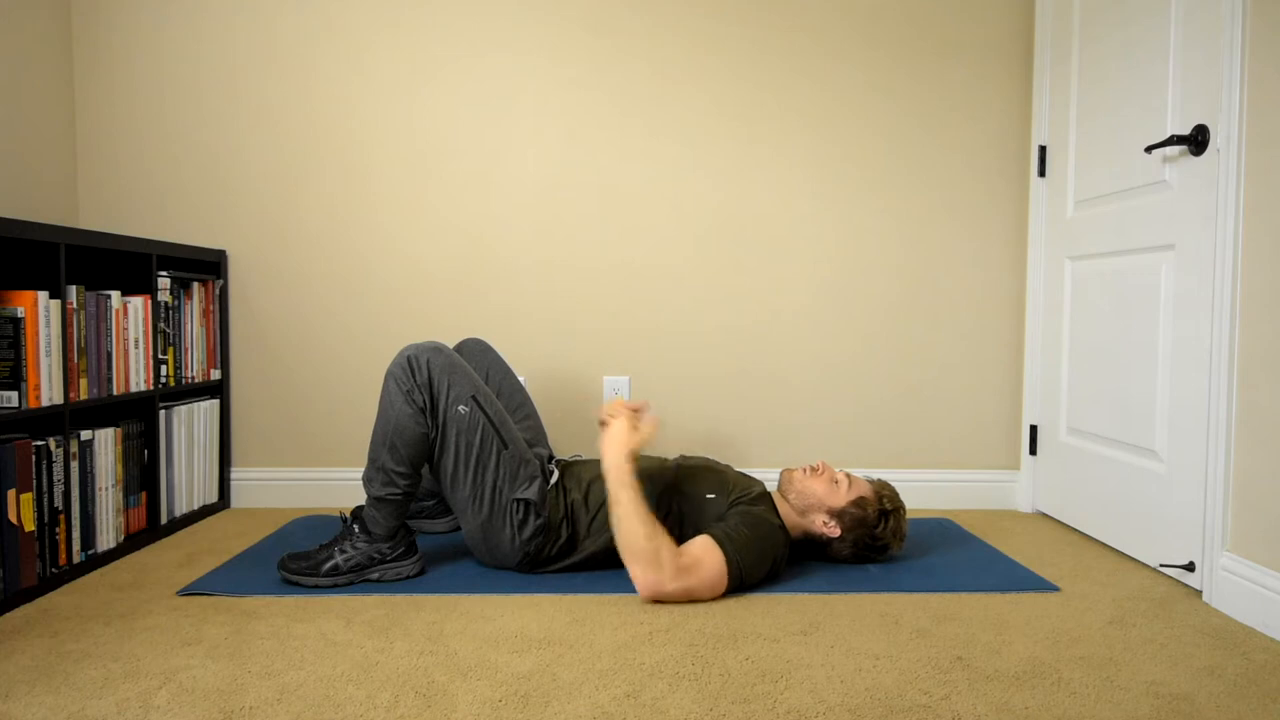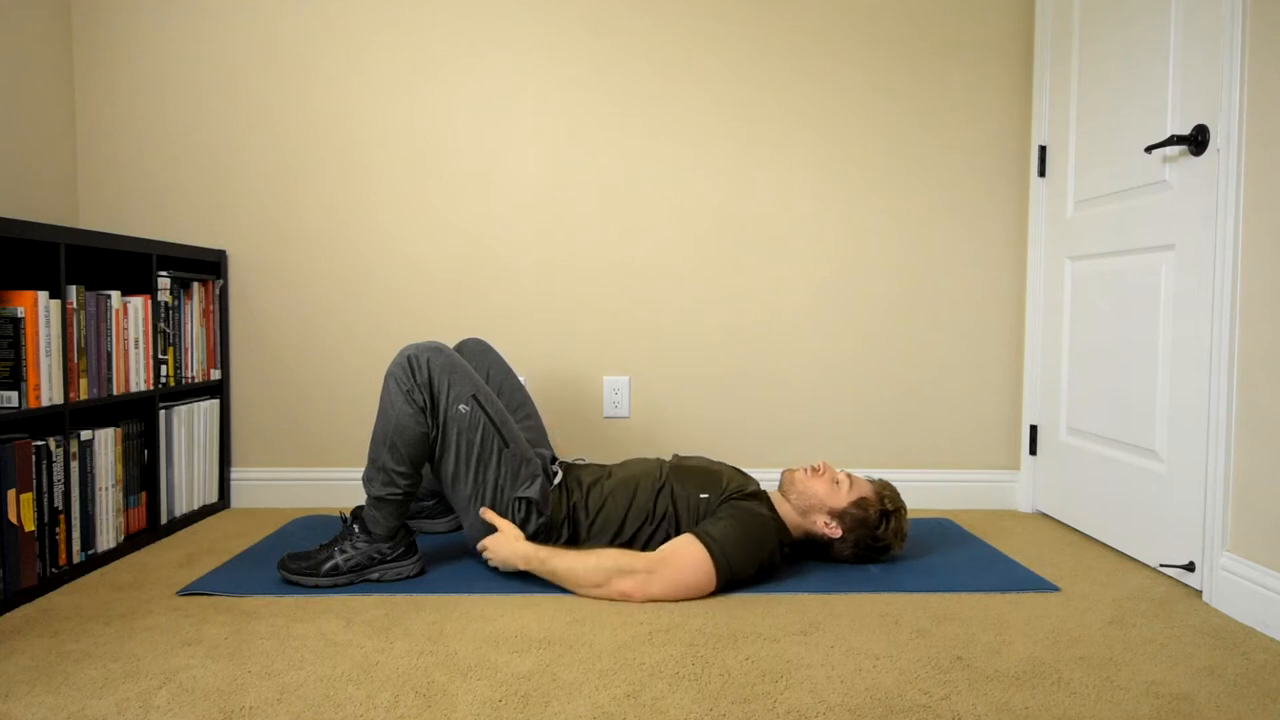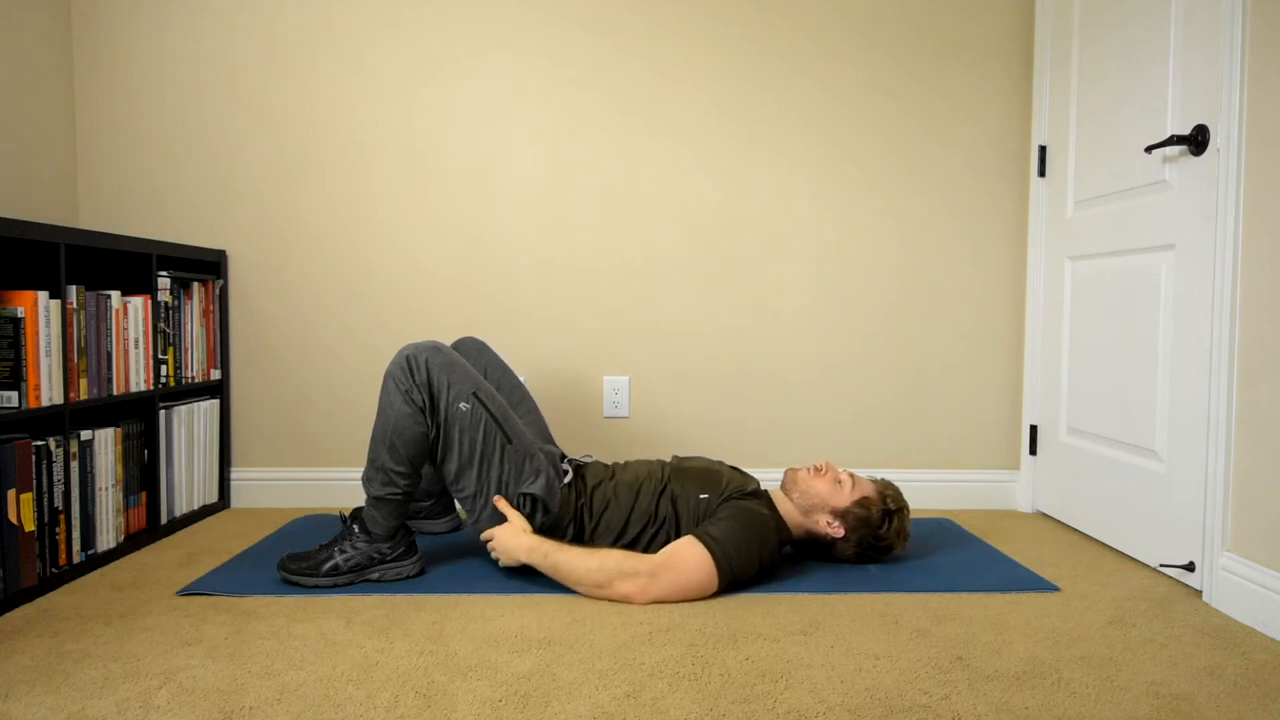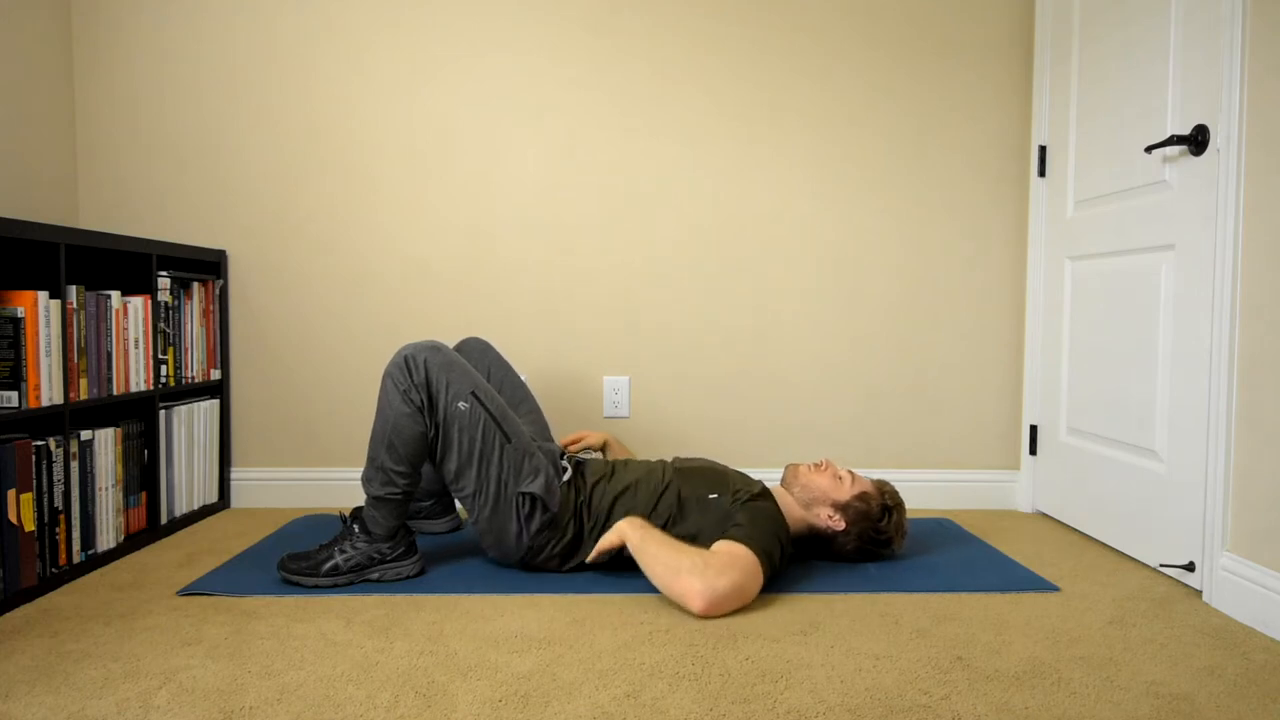
dt=1s
person 1, frame 1
left shoulder: (760, 538)
right shoulder: (754, 504)
left elbow: (659, 577)
left wrist: (618, 459)
right wrist: (626, 446)
left hip: (526, 520)
right hip: (554, 485)
left knee: (422, 364)
right knee: (471, 352)
left ankle: (378, 543)
right ankle: (426, 502)
person 1, frame 2
left shoulder: (752, 535)
right shoulder: (748, 503)
left elbow: (639, 579)
left wrist: (525, 554)
left hip: (529, 511)
right hip: (557, 484)
left knee: (422, 365)
right knee: (471, 353)
left ankle: (379, 543)
right ankle: (429, 500)
person 1, frame 3
left shoulder: (752, 534)
right shoulder: (751, 503)
left elbow: (641, 581)
left wrist: (530, 547)
left hip: (537, 505)
right hip: (563, 479)
left knee: (421, 365)
right knee: (467, 352)
left ankle: (379, 543)
right ankle: (427, 505)
person 1, frame 4
left shoulder: (764, 532)
right shoulder: (755, 504)
left elbow: (707, 591)
left wrist: (630, 528)
right wrist: (609, 445)
left hip: (535, 514)
right hip: (564, 479)
left knee: (419, 364)
right knee: (471, 353)
left ankle: (378, 543)
right ankle: (428, 504)
